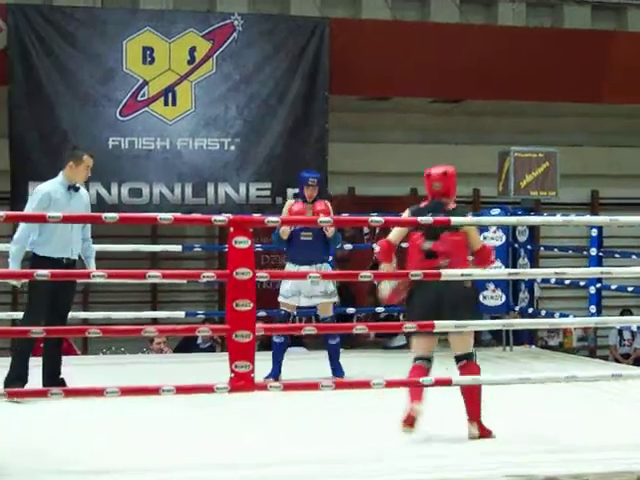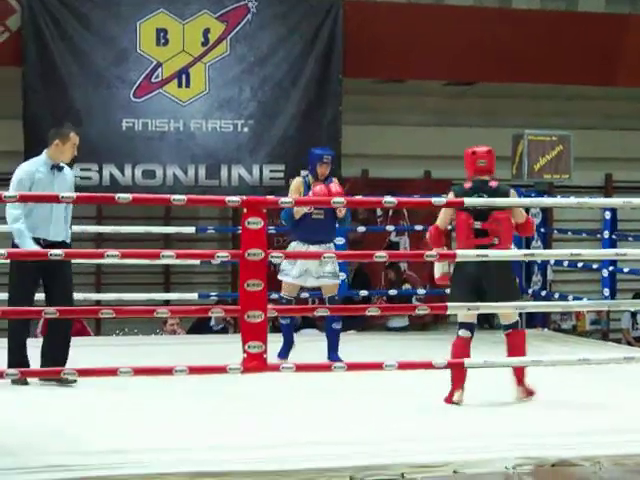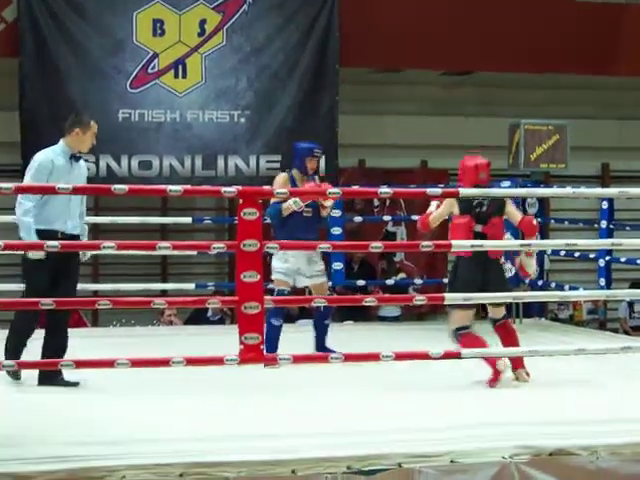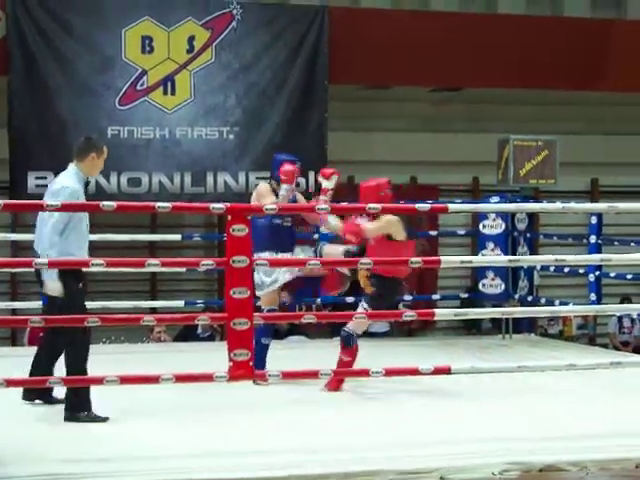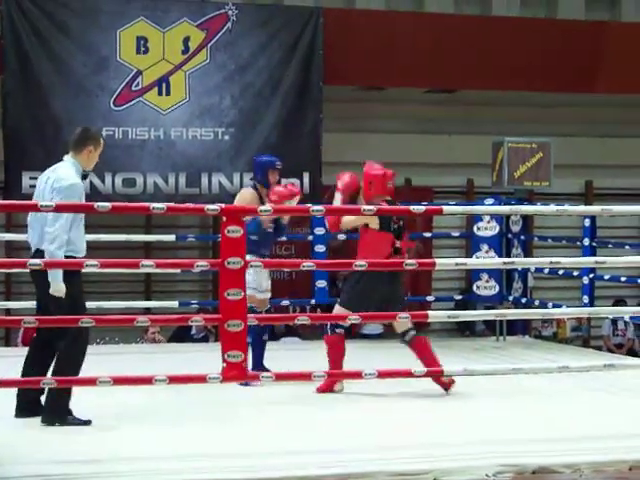
dt=0.5s
person 1, frame 1
left shoulder: (83, 196)
right shoulder: (46, 191)
left elbow: (85, 235)
right elbow: (25, 229)
left wrist: (90, 264)
right wrist: (14, 265)
left hip: (68, 266)
right hip: (44, 264)
left knee: (57, 324)
right knee: (33, 321)
left ankle: (53, 379)
right ankle: (15, 381)
person 1, frame 2
left shoulder: (68, 175)
right shoulder: (27, 171)
right elbow: (14, 212)
left wrist: (65, 242)
right wrist: (28, 245)
left hip: (57, 248)
right hip: (28, 249)
left knee: (63, 307)
right knee: (21, 308)
left ankle: (53, 367)
right ankle: (18, 368)
person 1, frame 3
left shoulder: (81, 166)
right shoulder: (45, 159)
right elbow: (24, 203)
left wrist: (82, 238)
right wrist: (31, 241)
left hip: (69, 243)
right hip: (42, 242)
left knee: (62, 307)
right knee: (35, 301)
left ankle: (50, 371)
right ankle: (12, 354)
person 1, frame 4
left shoulder: (72, 184)
right shoulder: (68, 187)
right elbow: (49, 233)
right wrist: (51, 277)
left hip: (67, 268)
right hip: (58, 270)
left knee: (60, 329)
right knee: (76, 332)
left ankle: (38, 387)
right ankle: (78, 406)
person 1, frame 5
left shoulder: (51, 174)
right shoulder: (71, 182)
left elbow: (34, 220)
right elbow: (57, 232)
right wrist: (57, 277)
left hip: (44, 262)
right hip: (61, 267)
left knee: (48, 334)
right knee: (75, 335)
left ankle: (28, 402)
right ankle: (56, 408)
person 2, frame 1
left shoulder: (413, 214)
right shoulder: (461, 216)
left elbow: (384, 247)
right elbow: (485, 257)
right wrist: (467, 263)
left hip: (421, 291)
right hip: (456, 289)
left knee: (421, 359)
right knee: (466, 360)
left ankle: (415, 403)
right ankle: (475, 423)
person 2, frame 2
left shoulder: (458, 194)
right shoulder: (506, 194)
left elbow: (436, 233)
right elbow: (527, 229)
left wrist: (440, 262)
left hip: (468, 266)
right hip: (499, 265)
left knee: (464, 328)
right knee: (512, 326)
left ankle: (457, 389)
right ankle: (521, 385)
person 2, frame 3
left shoulder: (455, 199)
right shoulder: (501, 201)
left elbow: (425, 225)
right elbow: (529, 227)
left wrist: (435, 205)
right wrist: (527, 257)
left hip: (466, 267)
right hip: (492, 267)
left knee: (461, 331)
right knee: (501, 318)
left ankle: (497, 364)
right ankle: (519, 369)
person 2, frame 4
left shoulder: (391, 220)
right shoulder: (376, 217)
left elbow: (358, 234)
right elbow: (358, 235)
left wrist: (329, 218)
left hip: (386, 285)
right hip: (376, 275)
left knee: (350, 331)
left ankle: (338, 378)
person 2, frame 5
left shoulder: (373, 212)
left elbow: (334, 223)
left wrist: (341, 191)
left hip: (368, 277)
right hip: (393, 278)
left knee: (335, 325)
right knee: (407, 331)
left ankle: (334, 379)
right ankle: (441, 376)
person 3, frame 1
left shoulder: (326, 206)
right shoulder: (291, 205)
left elbow: (336, 242)
right elbow: (278, 240)
left wrist: (330, 230)
right wrist: (286, 228)
left hip: (319, 269)
right hip: (294, 268)
left knee: (327, 319)
right knee: (284, 318)
left ankle: (336, 367)
right ankle: (275, 371)
person 3, frame 2
left shoulder: (333, 184)
right shoulder: (299, 183)
left elbow: (343, 221)
right elbow: (286, 218)
left wrist: (341, 209)
right wrist: (304, 206)
left hip: (325, 249)
right hip: (300, 248)
left knee: (332, 302)
right knee: (286, 299)
left ankle: (333, 353)
right ankle: (287, 343)
person 3, frame 3
left shoulder: (315, 181)
right shoulder: (283, 179)
left elbow: (319, 219)
right elbow: (272, 214)
left wrist: (326, 208)
right wrist: (295, 202)
left hip: (310, 248)
right hip: (287, 247)
right knee: (280, 296)
left ankle: (321, 345)
right ankle: (270, 351)
person 3, frame 4
left shoulder: (296, 193)
right shoulder: (263, 189)
left elbow: (314, 219)
right elbow: (277, 216)
left wrist: (326, 192)
right wrist: (286, 190)
left hip: (291, 254)
right hip: (267, 258)
left knee: (328, 254)
right knee: (270, 311)
right ankle: (258, 368)
person 3, frame 5
left shoulder: (268, 195)
right shoulder: (248, 194)
left elbow: (277, 232)
right elbow: (252, 230)
right wrist: (272, 208)
left hip: (261, 261)
right hip: (245, 260)
left knee: (262, 312)
right knee: (249, 311)
left ankle: (257, 365)
